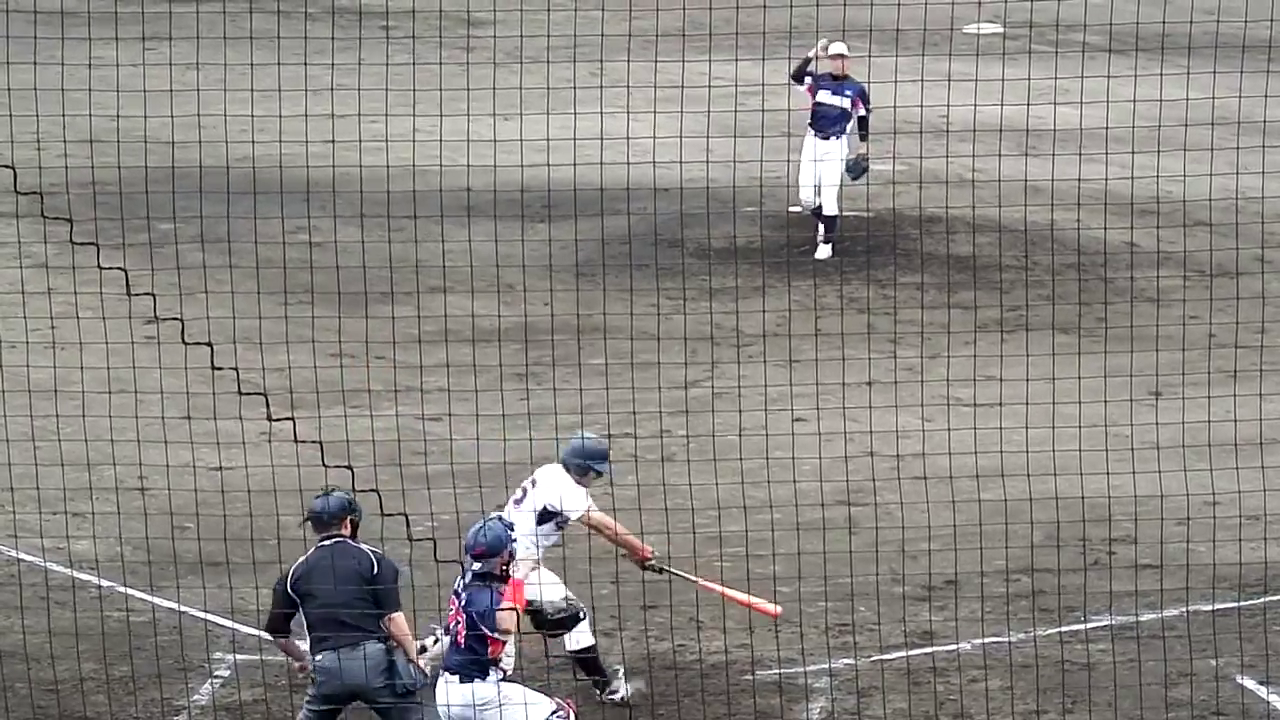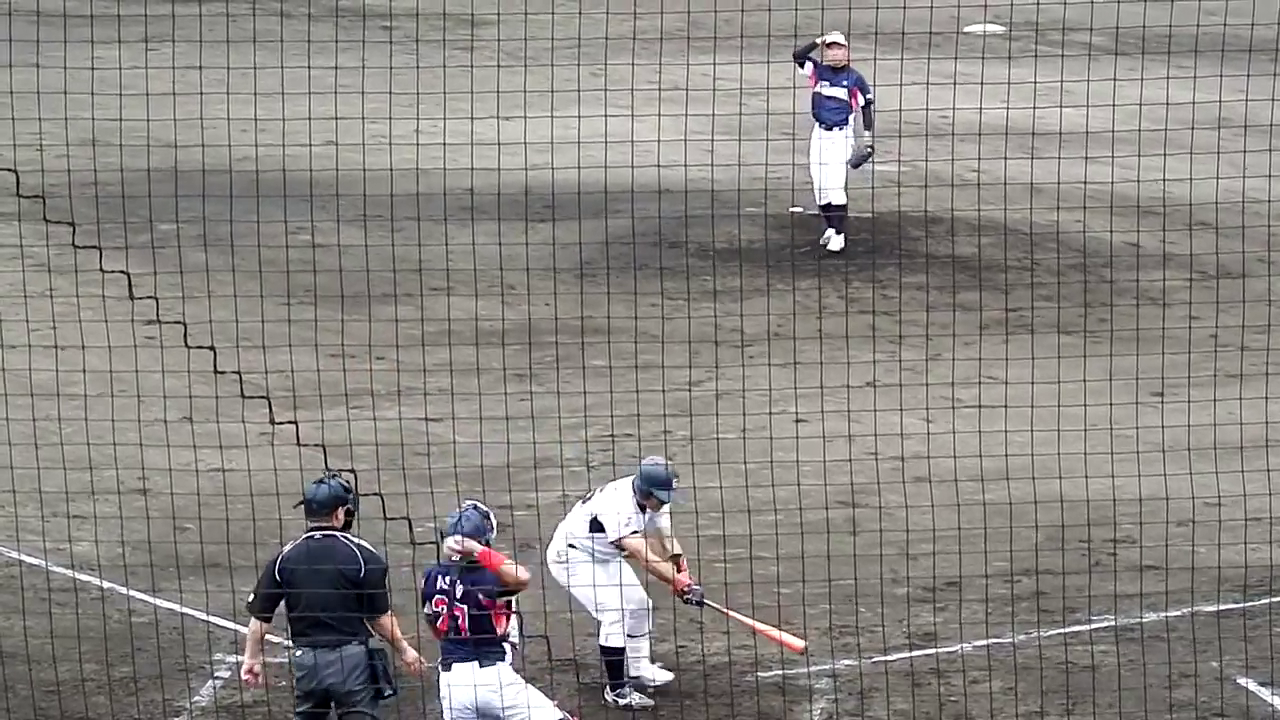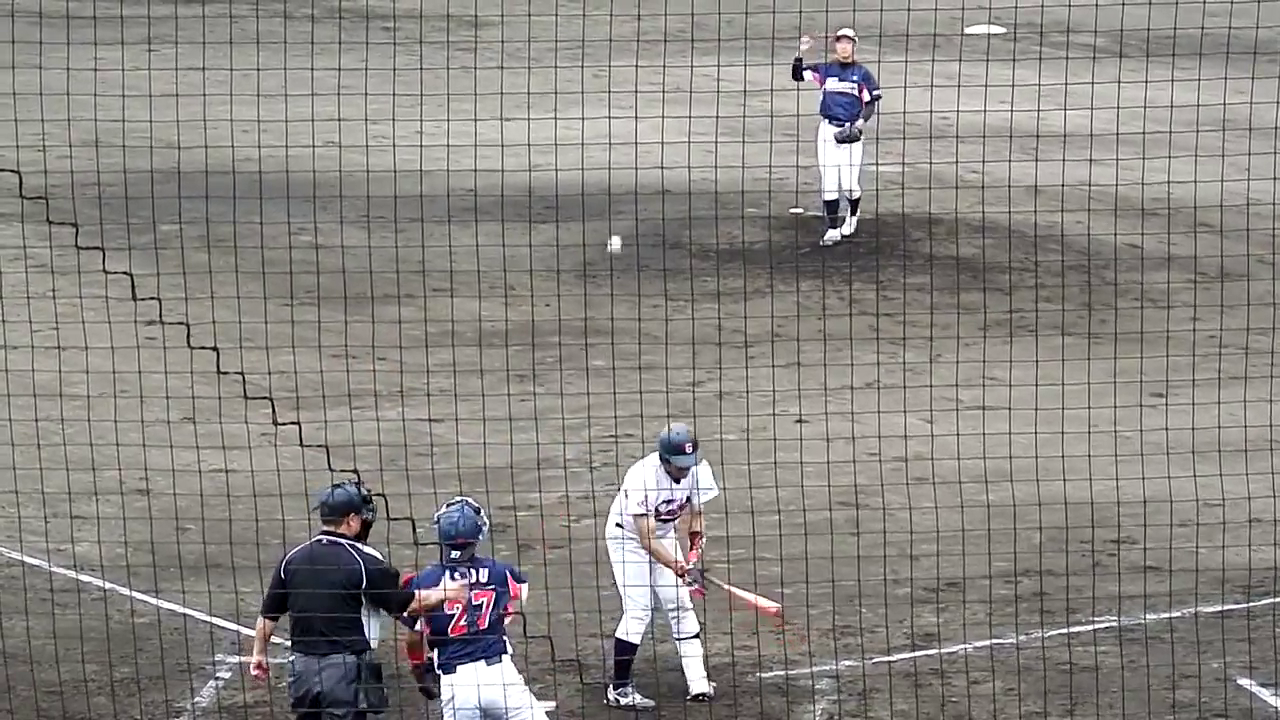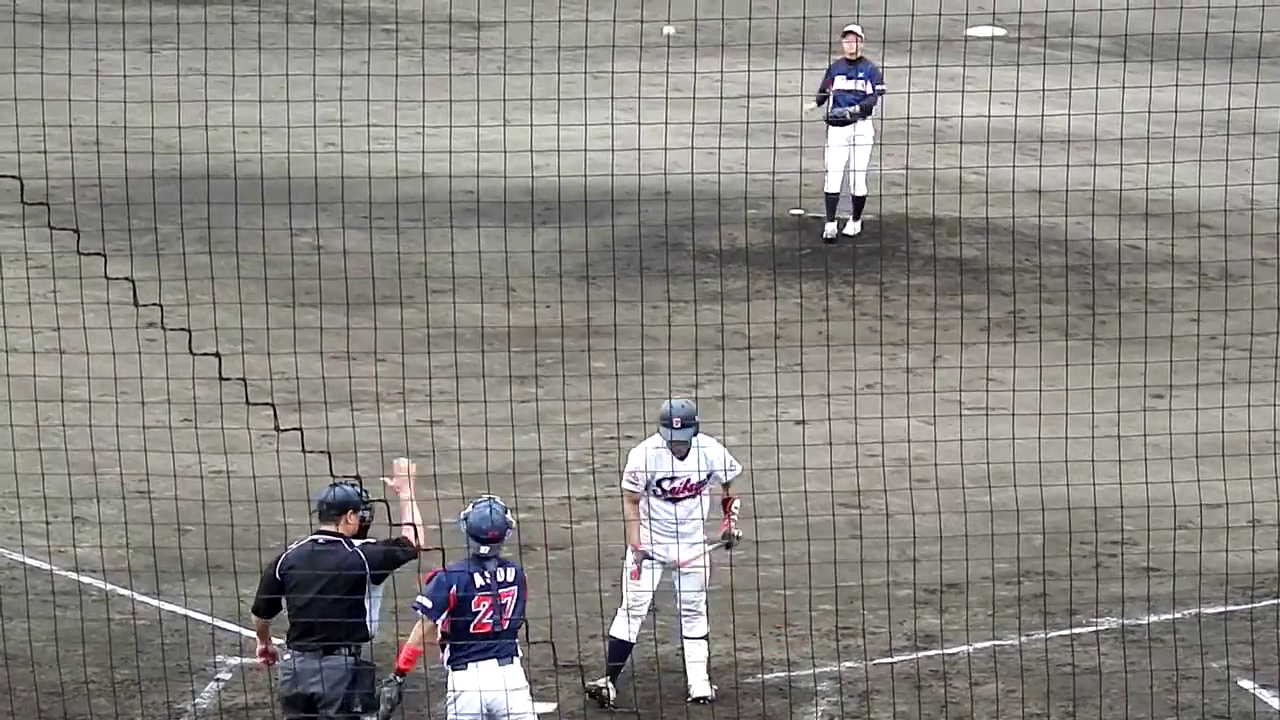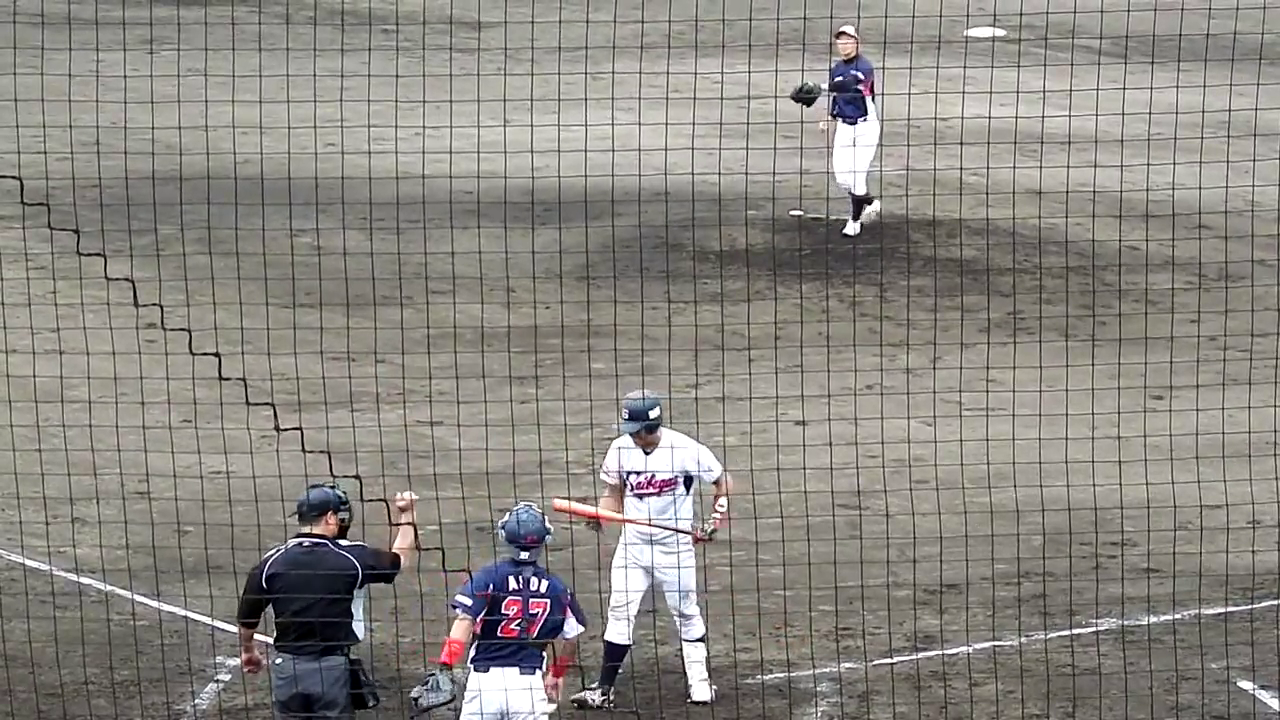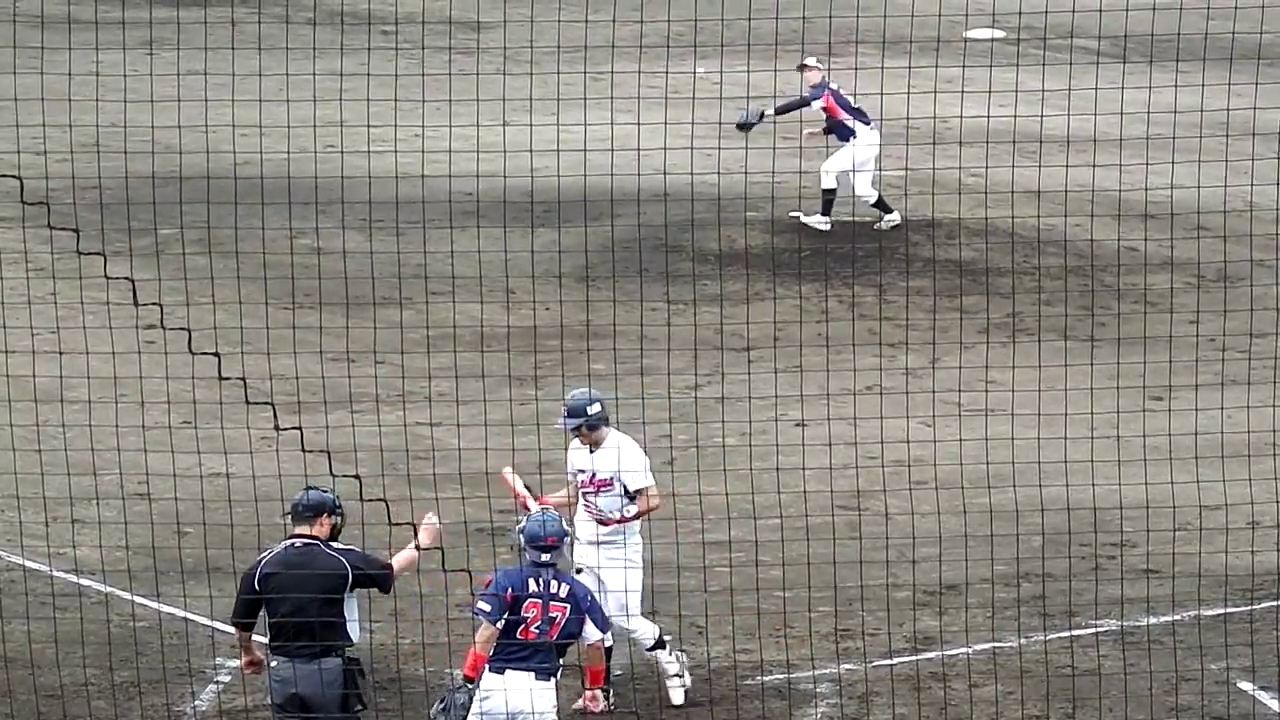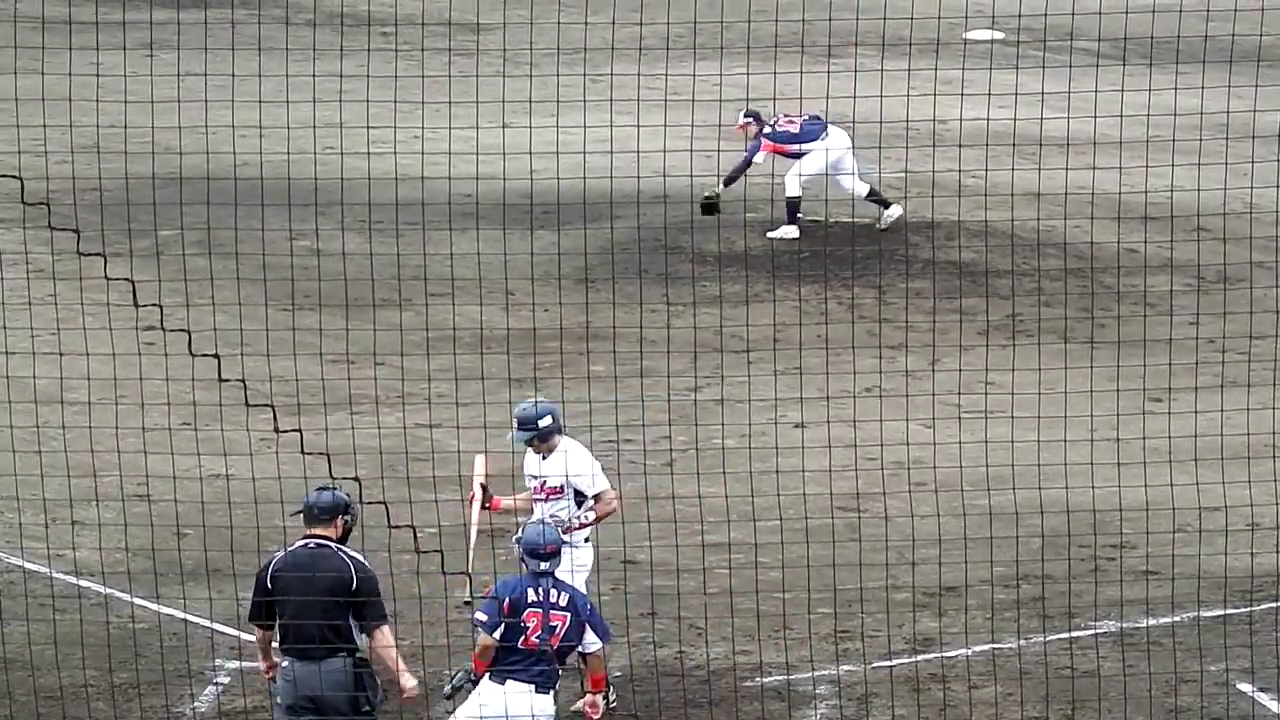
dt=0.3s
person 1, frame 1
left shoulder: (556, 475)
right shoulder: (560, 487)
left elbow: (603, 521)
right elbow: (601, 524)
left wrist: (636, 549)
right wrist: (640, 549)
right hip: (519, 561)
right knee: (573, 616)
right ankle: (607, 685)
person 1, frame 2
left shoulder: (651, 499)
right shoulder: (616, 506)
left elbow: (667, 541)
right elbow: (645, 558)
left wrist: (684, 575)
right wrist: (679, 583)
left hip: (601, 556)
right hip: (570, 555)
left knee: (638, 604)
right knee: (614, 612)
left ankle: (639, 668)
right ankle: (617, 690)
person 1, frame 3
left shoulder: (699, 470)
right shoulder: (643, 476)
left elbow: (695, 516)
right elbow: (645, 536)
left wrist: (694, 555)
right wrist: (678, 567)
left hip: (666, 541)
right hip: (627, 539)
left knee: (681, 606)
right knee: (638, 608)
left ankle: (697, 681)
right ankle: (620, 688)
person 1, frame 4
left shoulder: (712, 451)
right shoulder: (644, 454)
left elbow: (728, 487)
right elbow: (630, 504)
left wrist: (730, 521)
right wrist: (637, 549)
left hip: (691, 542)
right hip: (648, 539)
left knee: (693, 609)
right knee: (633, 607)
left ankle: (698, 682)
right ankle: (608, 681)
person 1, frame 5
left shoulder: (684, 450)
right shoulder: (619, 449)
left elbow: (723, 483)
right elbow: (615, 494)
left wrist: (714, 521)
left hip: (673, 547)
right hip: (632, 544)
left knee: (685, 612)
right knee: (620, 611)
left ankle: (699, 679)
right ankle: (604, 689)
person 1, frame 6
left shoulder: (625, 451)
right shoulder: (576, 450)
left elbow: (651, 501)
left wrist: (614, 518)
right wrist: (542, 502)
left hip: (619, 549)
right hip: (585, 547)
left knee: (625, 617)
left ankle: (672, 665)
right ankle: (601, 690)
person 1, frame 7
left shoulder: (576, 458)
right shoulder: (531, 455)
left elbow: (609, 503)
left wrist: (572, 524)
right wrist: (493, 501)
left hip: (569, 555)
right ankle: (603, 689)
person 2, frame 1
left shoulder: (298, 570)
right shoulder: (372, 559)
left elbow: (278, 630)
right elbow: (391, 617)
left wrist: (301, 658)
right wrist: (413, 656)
left hip: (327, 666)
right hip: (374, 660)
person 2, frame 2
left shoulder: (286, 557)
right shoulder: (360, 554)
left elbow: (260, 615)
right elbow: (379, 616)
left wrist: (252, 658)
right wrist: (404, 649)
left hip: (307, 661)
right hip: (351, 659)
person 2, frame 3
left shoulder: (293, 558)
right shoulder: (363, 562)
left elbow: (268, 614)
right elbow: (407, 604)
left wrist: (259, 653)
right wrist: (443, 592)
left hip: (301, 666)
right hip: (344, 669)
person 2, frame 4
left shoulder: (288, 557)
right shoulder: (362, 557)
left elbow: (262, 612)
right elbow: (414, 543)
left wrist: (264, 642)
right wrist: (406, 492)
left hip: (295, 664)
right hip: (339, 668)
person 2, frame 5
left shoulder: (271, 563)
right shoulder: (350, 558)
left elbow: (246, 620)
right elbow: (399, 558)
left wrist: (248, 651)
right wrist: (406, 515)
left hip: (287, 669)
right hip: (333, 669)
person 2, frame 6
left shoulder: (264, 565)
right shoulder: (343, 560)
left elbow: (242, 623)
right elbow: (392, 569)
left wrist: (248, 652)
right wrist: (421, 541)
left hip: (284, 673)
right hip: (330, 671)
person 2, frame 7
left shoulder: (276, 565)
right shoulder: (352, 565)
left elbow: (262, 625)
right elbow: (376, 630)
left wrist: (267, 659)
right wrist: (402, 673)
left hip: (296, 675)
right hip: (342, 673)
person 3, frame 1
left shoulder: (468, 580)
right shoulder: (485, 594)
right elbow: (506, 628)
right wrist: (519, 578)
left hip: (450, 688)
right hip: (479, 692)
person 3, frame 2
left shoulder: (433, 576)
right shoulder: (487, 579)
right elbow: (521, 579)
right wrist: (477, 550)
left hip: (451, 680)
right hip: (493, 678)
person 3, frame 3
left shoulder: (424, 582)
right shoulder: (498, 572)
left elbow: (414, 638)
right elbow: (523, 591)
left wrist: (420, 668)
left hip: (456, 682)
right hip: (500, 674)
person 3, frame 4
left shoulder: (448, 578)
right shoulder: (517, 575)
left elbow: (425, 631)
left wrist: (398, 676)
left hip: (464, 680)
right hip: (509, 676)
person 3, frame 5
left shoulder: (486, 578)
right shoulder: (557, 588)
left elbow: (463, 625)
right elbow: (570, 640)
left wrist: (445, 669)
right wrist: (556, 675)
left hip: (484, 681)
right hip: (527, 684)
person 3, frame 6
left shoulder: (506, 581)
right shoulder: (578, 592)
left elbow: (487, 634)
right elbow: (595, 645)
left wrist: (468, 680)
right wrist: (594, 686)
left hip: (498, 682)
right hip: (541, 689)
person 3, frame 7
left shoulder: (506, 590)
right shoulder: (578, 601)
left elbow: (486, 643)
right elbow: (596, 653)
left wrist: (474, 674)
right wrist: (596, 692)
left hip: (498, 691)
right hip: (541, 701)
person 4, frame 1
left shoulder: (856, 89)
right shoulder: (818, 80)
left elbow: (863, 118)
right elbow: (795, 75)
left wrist: (863, 148)
right wrist: (812, 55)
left hip: (836, 146)
right hip: (813, 142)
left knee: (828, 197)
right knee: (807, 197)
left ankle: (826, 243)
right ankle: (823, 223)
person 4, frame 2
left shoulder: (855, 78)
right shoulder: (819, 71)
left elbow: (866, 107)
right elbow: (797, 56)
left wrist: (867, 136)
right wrist: (819, 41)
left hip: (842, 136)
right hip: (819, 135)
left knee: (835, 186)
right knee: (819, 189)
left ankle: (839, 235)
right ankle: (832, 227)
person 4, frame 3
left shoulder: (863, 73)
right shoulder: (826, 69)
left elbow: (871, 104)
right elbow: (798, 75)
left wrist: (861, 122)
right wrist: (800, 54)
left hip: (851, 132)
right hip: (828, 130)
left knee: (850, 183)
right knee: (828, 182)
left ankle: (852, 216)
right ankle: (833, 229)
person 4, frame 4
left shoulder: (870, 69)
right shoulder: (834, 68)
left elbow: (873, 99)
right elbow: (824, 93)
left wrist: (854, 109)
right wrist: (816, 105)
left hip: (862, 128)
right hip: (837, 128)
left knee: (858, 178)
right knee: (833, 176)
left ankle: (855, 221)
right ankle: (830, 223)
person 4, frame 5
left shoulder: (864, 66)
right shoulder: (837, 67)
left elbow: (854, 81)
left wrist: (823, 86)
right wrist: (831, 117)
left hip: (866, 127)
right hip: (844, 128)
left knee: (856, 174)
right knee: (841, 176)
left ankle: (854, 221)
right ankle: (869, 203)
person 4, frame 6
left shoulder: (824, 90)
right shoulder: (825, 92)
left elbow: (800, 103)
left wrist: (771, 112)
right wrist: (822, 131)
left hip: (865, 139)
right hip: (861, 139)
left knee: (828, 169)
right knee: (862, 189)
left ankle: (824, 217)
right ankle: (891, 215)
person 4, frame 7
left shoulder: (765, 138)
right shoulder: (779, 121)
left elbow: (740, 168)
right elbow: (816, 119)
left wrist: (721, 187)
left hip: (827, 144)
right hip: (838, 135)
left knee: (792, 179)
right knee: (853, 184)
left ankle: (791, 227)
right ankle: (889, 208)
